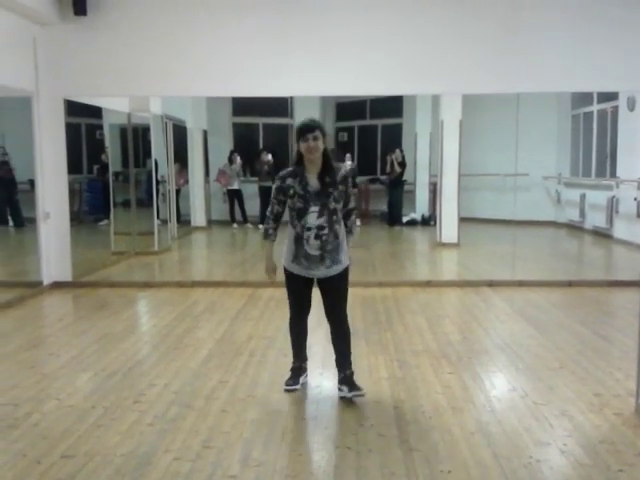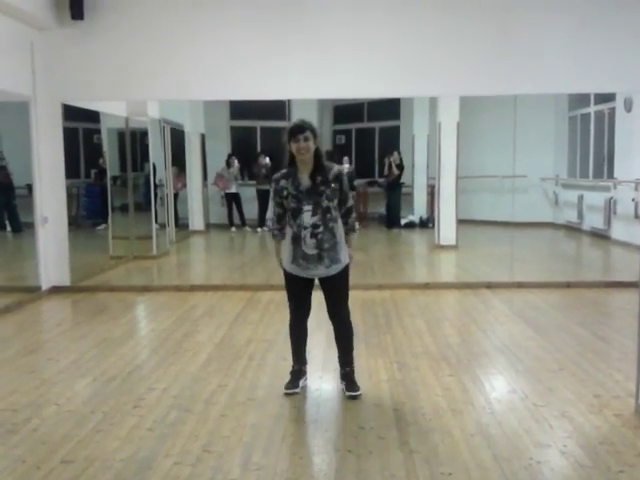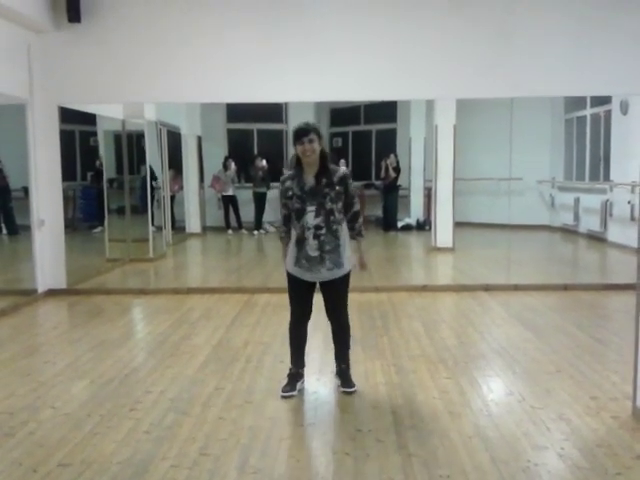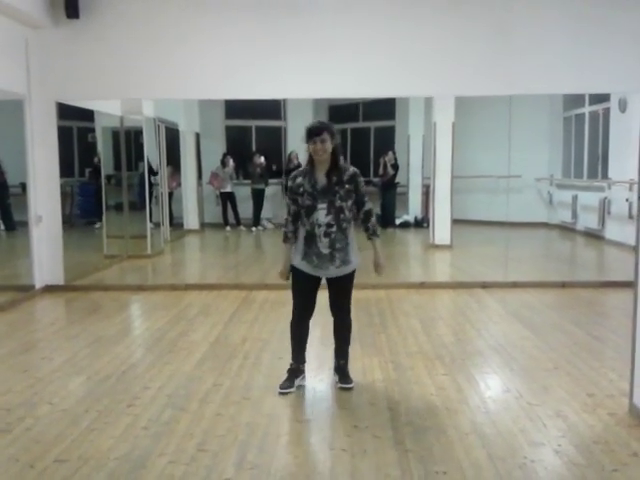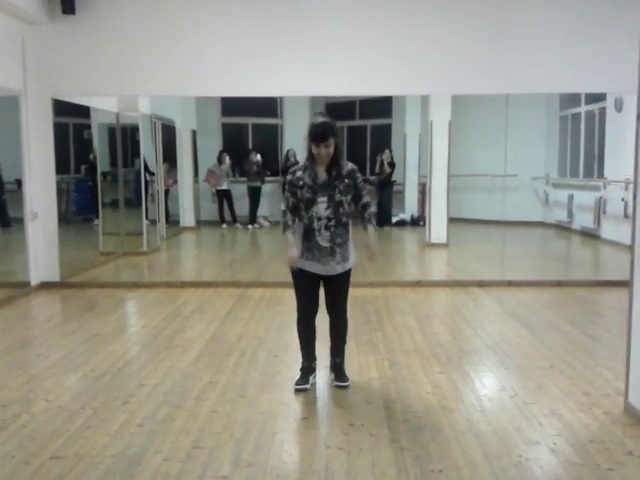
dt=0.2s
person 1, frame 1
left shoulder: (341, 175)
right shoulder: (286, 179)
left elbow: (348, 214)
right elbow: (273, 217)
left wrist: (347, 247)
right wrist: (268, 256)
left hip: (334, 260)
right hip: (297, 261)
left knee: (338, 317)
right knee: (298, 316)
left ankle: (346, 377)
right ankle: (299, 367)
person 1, frame 2
left shoulder: (335, 174)
right shoulder: (281, 181)
left elbow: (348, 211)
right elbow: (278, 220)
left wrist: (348, 245)
right wrist: (278, 252)
left hip: (333, 259)
right hip: (296, 261)
left knee: (341, 316)
right knee: (297, 317)
left ankle: (347, 374)
right ankle: (299, 371)
person 1, frame 3
left shoulder: (340, 177)
right shoulder: (287, 182)
left elbow: (354, 215)
right elbow: (285, 222)
left wrist: (360, 250)
right wrist: (285, 254)
left hip: (335, 262)
right hip: (299, 264)
left knee: (339, 318)
right knee: (298, 319)
left ankle: (343, 371)
right ankle: (296, 374)
person 1, frame 4
left shoulder: (351, 176)
right shoulder: (297, 179)
left elbow: (366, 213)
right elbow: (291, 221)
left wrist: (376, 252)
right wrist: (286, 259)
left hip: (342, 260)
right hip: (306, 260)
left knee: (342, 315)
right knee: (300, 314)
left ankle: (342, 367)
right ankle: (296, 369)
person 1, frame 5
left shoulder: (349, 172)
right shoulder: (297, 174)
left elbow: (365, 205)
right elbow: (289, 212)
left wrist: (370, 234)
right wrist: (291, 245)
left hip: (339, 257)
right hip: (305, 258)
left knee: (338, 313)
right knee: (306, 313)
left ankle: (338, 365)
right ankle: (308, 368)
